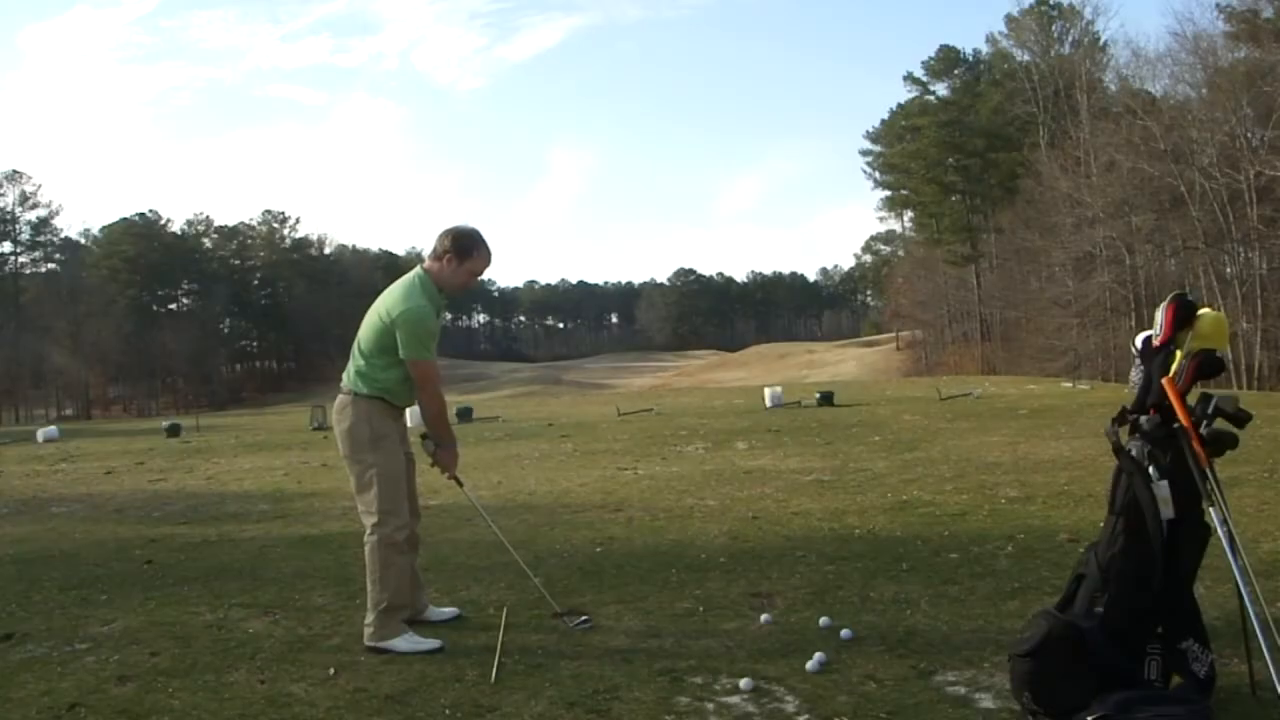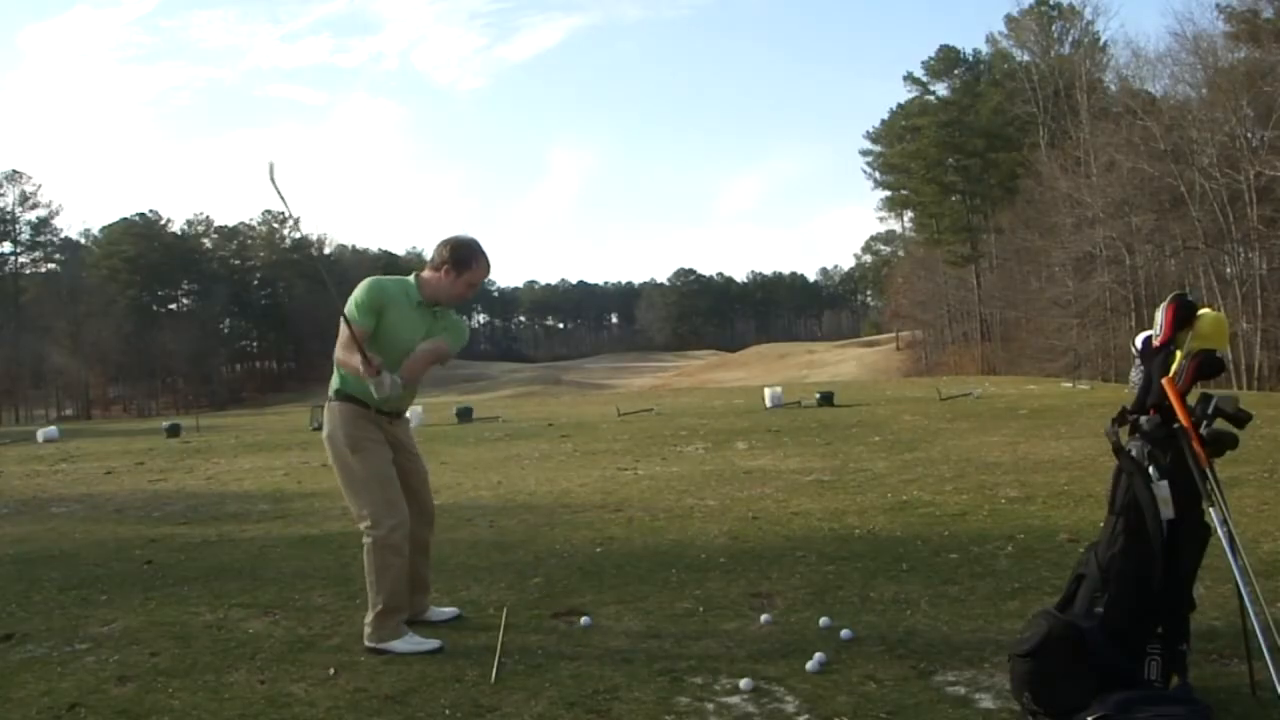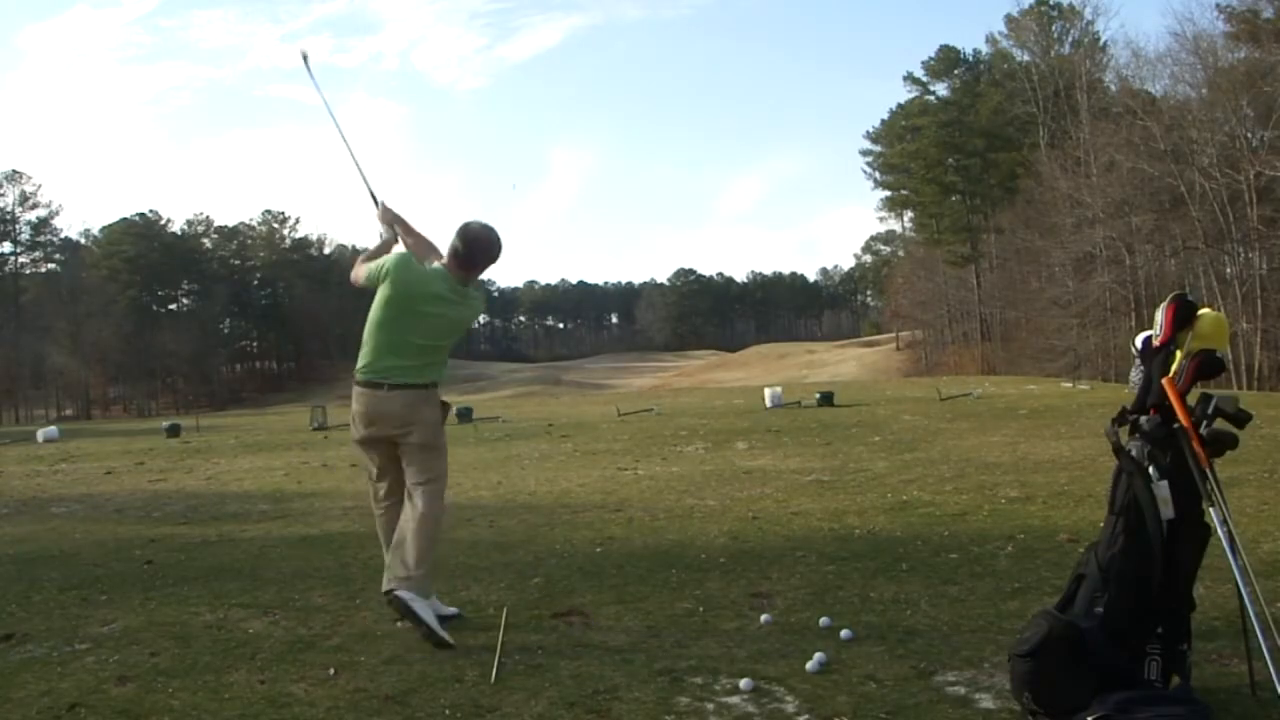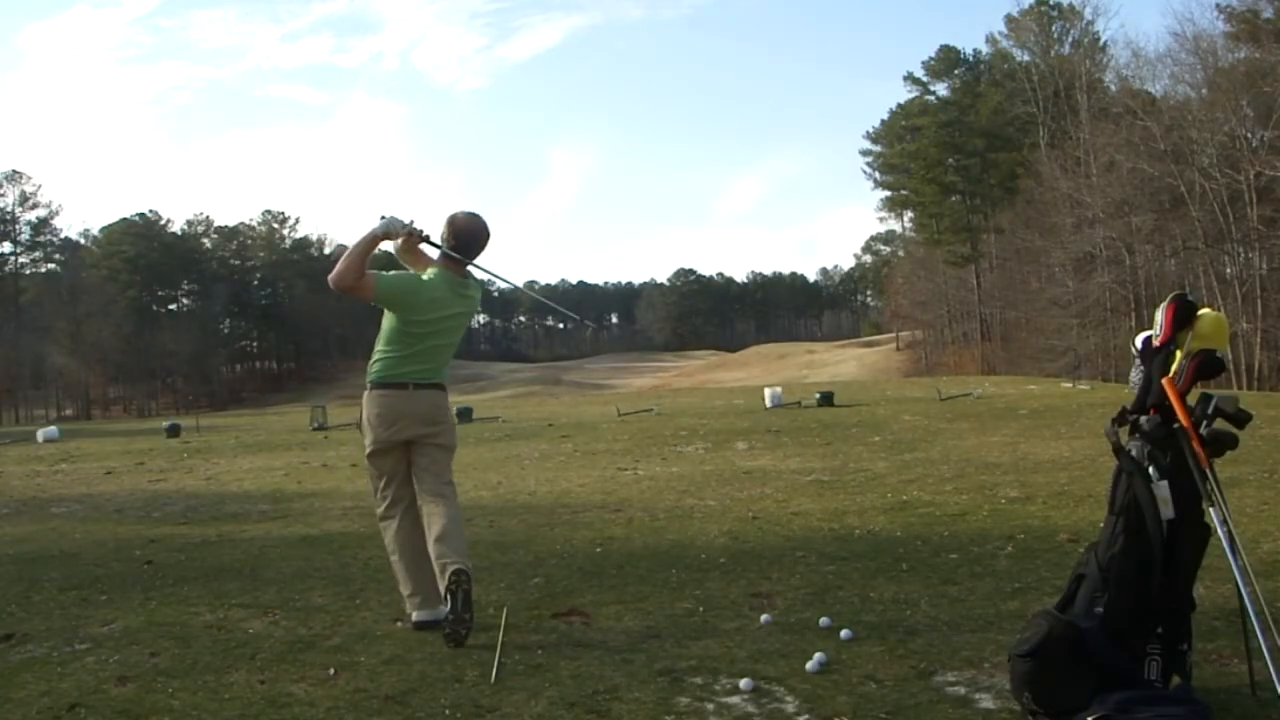
dt=0.7s
person 1, frame 1
left shoulder: (424, 293)
right shoulder: (414, 308)
left elbow: (426, 380)
right elbow: (428, 386)
left wrist: (435, 433)
right wrist: (446, 444)
left hip: (384, 412)
right hip: (366, 414)
left knee: (405, 515)
right knee: (387, 521)
left ankle: (410, 604)
right ankle: (383, 629)
person 1, frame 2
left shoulder: (455, 326)
right shoulder: (376, 291)
left elbow: (425, 358)
right elbow: (343, 352)
left wrist: (395, 380)
right wrist: (365, 364)
left hip: (392, 420)
right hip: (352, 418)
left knee: (419, 516)
right knee: (387, 523)
left ankle: (413, 604)
right ankle: (384, 630)
person 1, frame 3
left shoulder: (401, 270)
right shoulder: (470, 299)
left elbow: (358, 273)
left wrist: (388, 240)
right wrist: (400, 226)
left hip: (369, 400)
right hip: (419, 402)
left knee: (389, 497)
right knee: (426, 494)
left ankle: (412, 584)
right ankle: (409, 585)
person 1, frame 4
left shoulder: (411, 288)
right shoulder: (470, 291)
left elbow: (340, 280)
right elbow: (435, 267)
left wrist: (379, 232)
right wrist: (406, 245)
left hip: (385, 402)
right hip: (432, 402)
left knee: (395, 506)
right knee: (438, 494)
left ankle: (423, 604)
right ankle: (453, 569)
